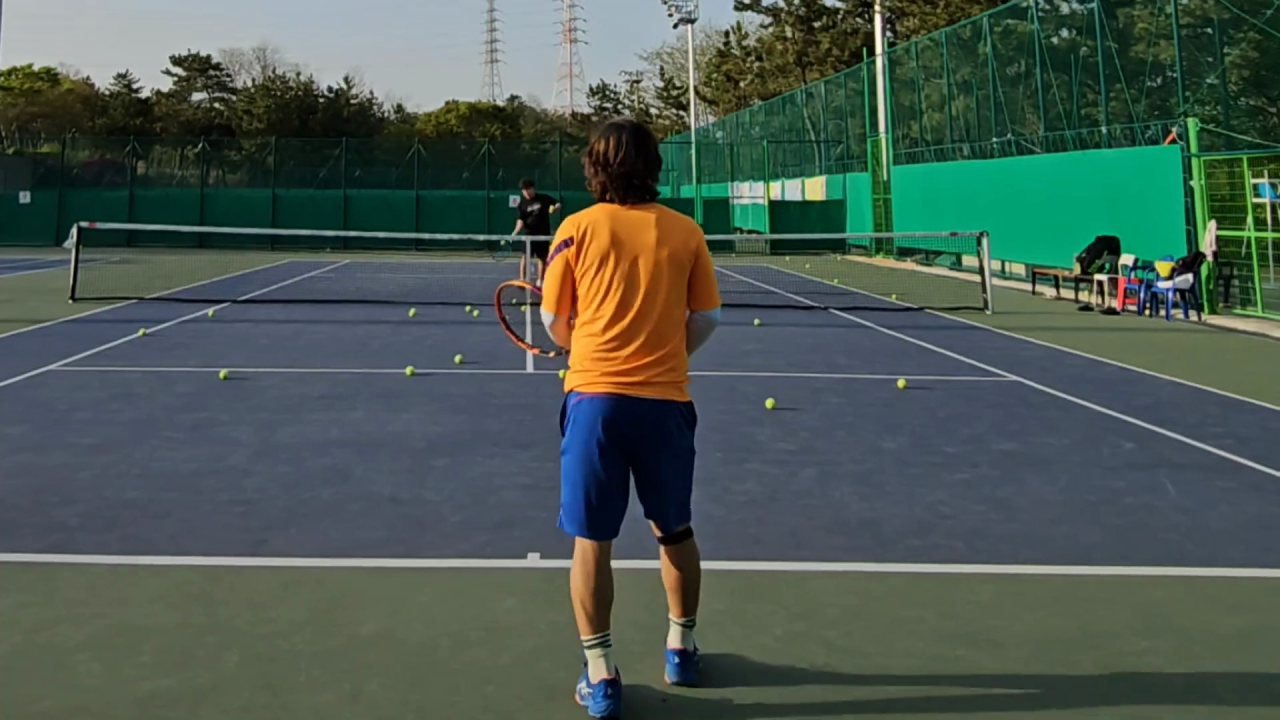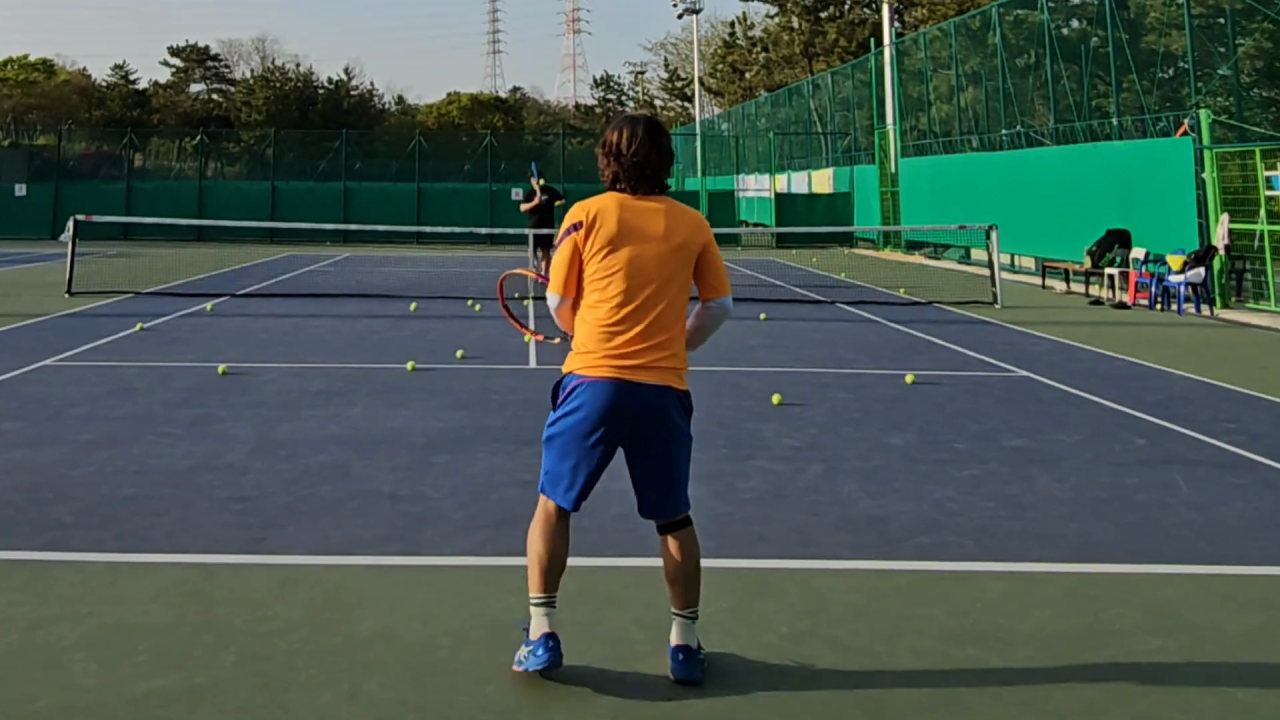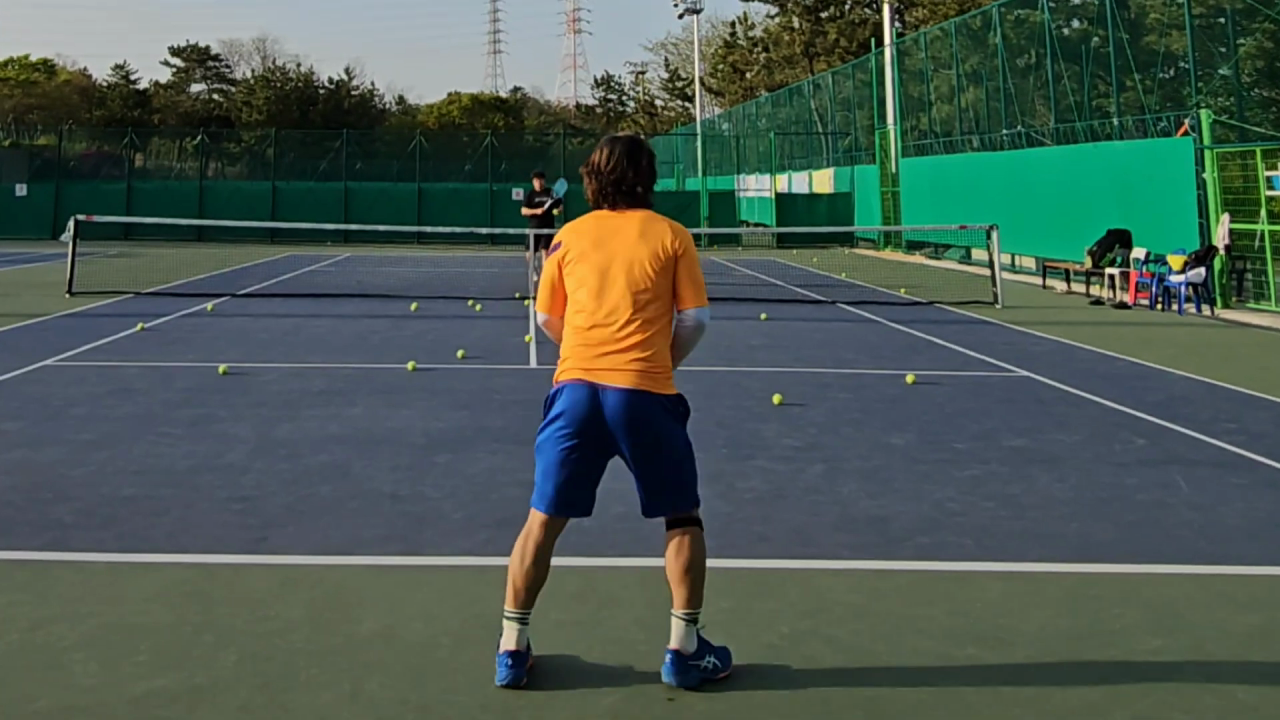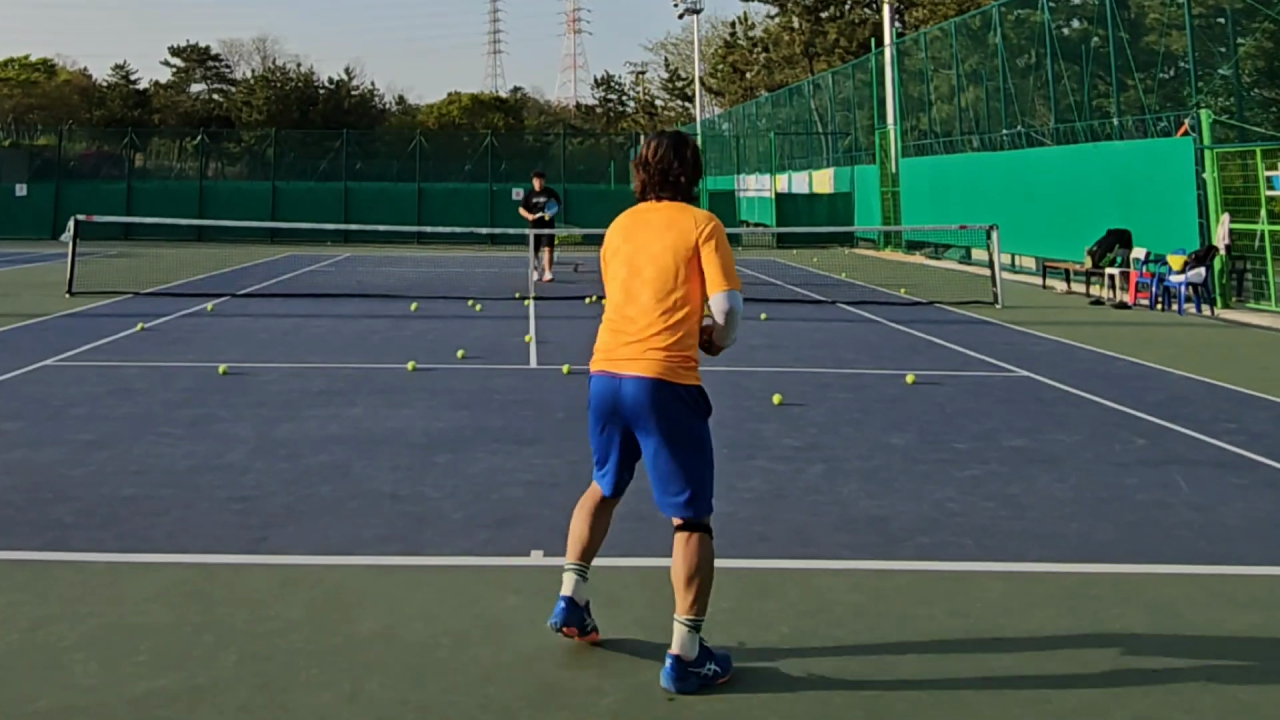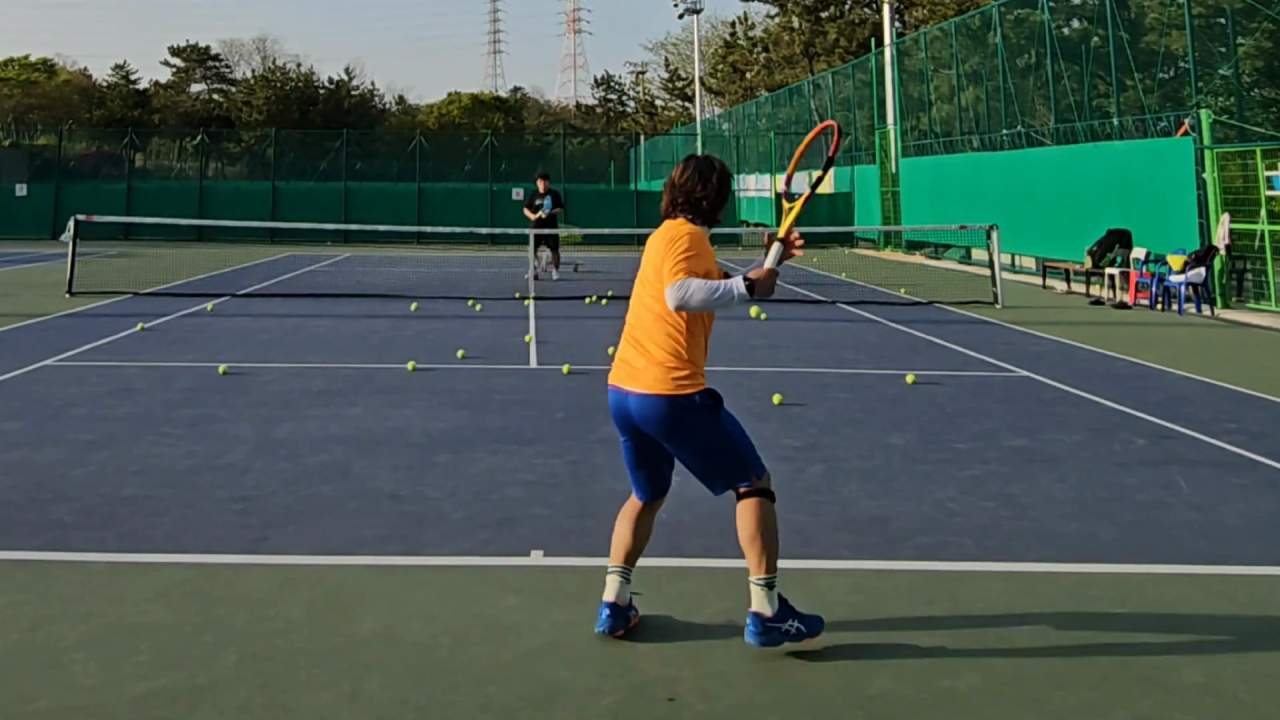
dt=0.3s
person 1, frame 1
left shoulder: (577, 229)
right shoulder: (685, 232)
left elbow: (553, 320)
right elbow: (706, 317)
left hip: (595, 398)
right hip: (666, 403)
left knee: (591, 541)
right knee: (675, 531)
right ankle: (681, 649)
person 1, frame 2
left shoulder: (585, 215)
right shoulder: (692, 224)
left elbow: (560, 304)
right elbow: (720, 305)
left hip: (594, 381)
right hip: (664, 390)
left knee: (554, 504)
right knee: (674, 520)
left ankle: (542, 637)
right ankle: (685, 645)
person 1, frame 3
left shoulder: (569, 235)
right shoulder: (672, 235)
left elbow: (547, 319)
right elbow: (694, 318)
left hip: (576, 388)
right hip: (644, 394)
left knee: (543, 519)
right knee: (683, 518)
left ankle: (511, 651)
right ankle: (684, 649)
person 1, frame 4
left shoulder: (619, 227)
right shoulder: (702, 225)
right elbow: (726, 307)
right wrist: (717, 337)
left hip: (607, 374)
right hip: (666, 383)
left knee: (603, 488)
right knee: (691, 521)
left ankle: (570, 598)
right ankle: (684, 654)
person 1, frame 5
left shoulder: (672, 237)
right shoulder: (686, 236)
left elbow: (716, 289)
right elbow: (679, 298)
right wrist: (744, 286)
left hip: (624, 391)
right hip: (671, 395)
left knee: (645, 498)
right knee: (754, 487)
left ankle: (614, 603)
right ankle: (766, 613)
